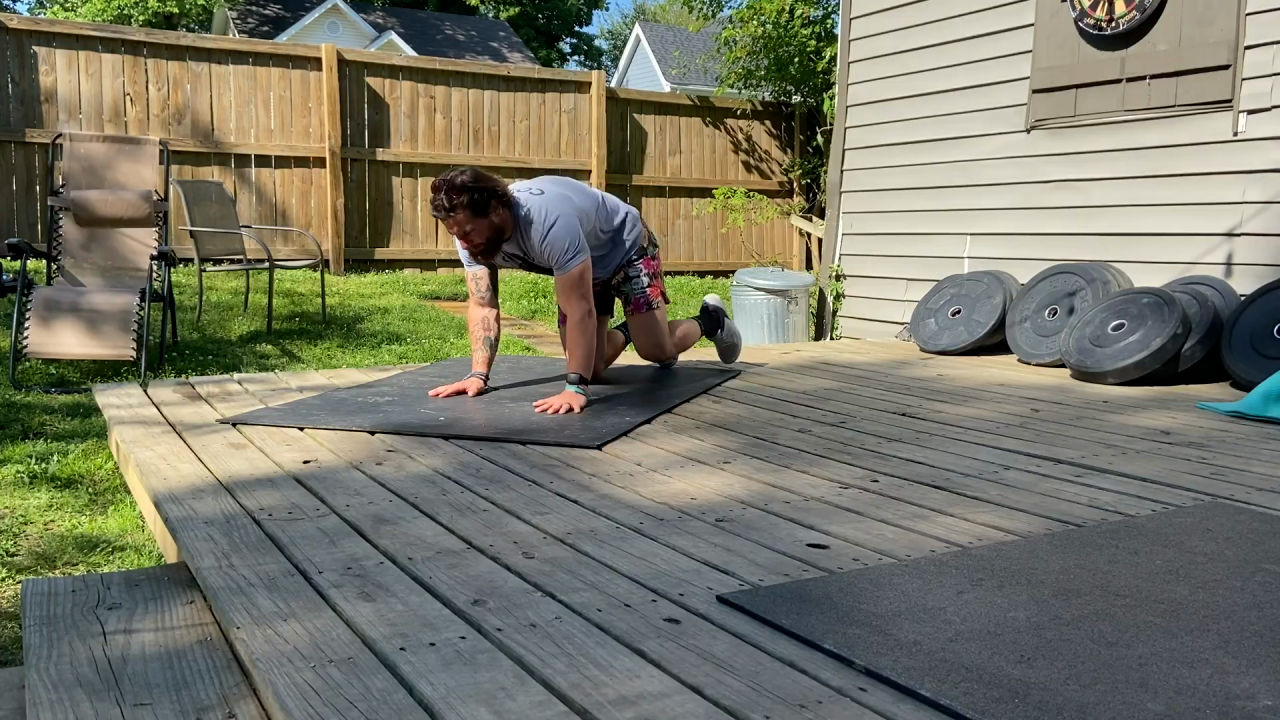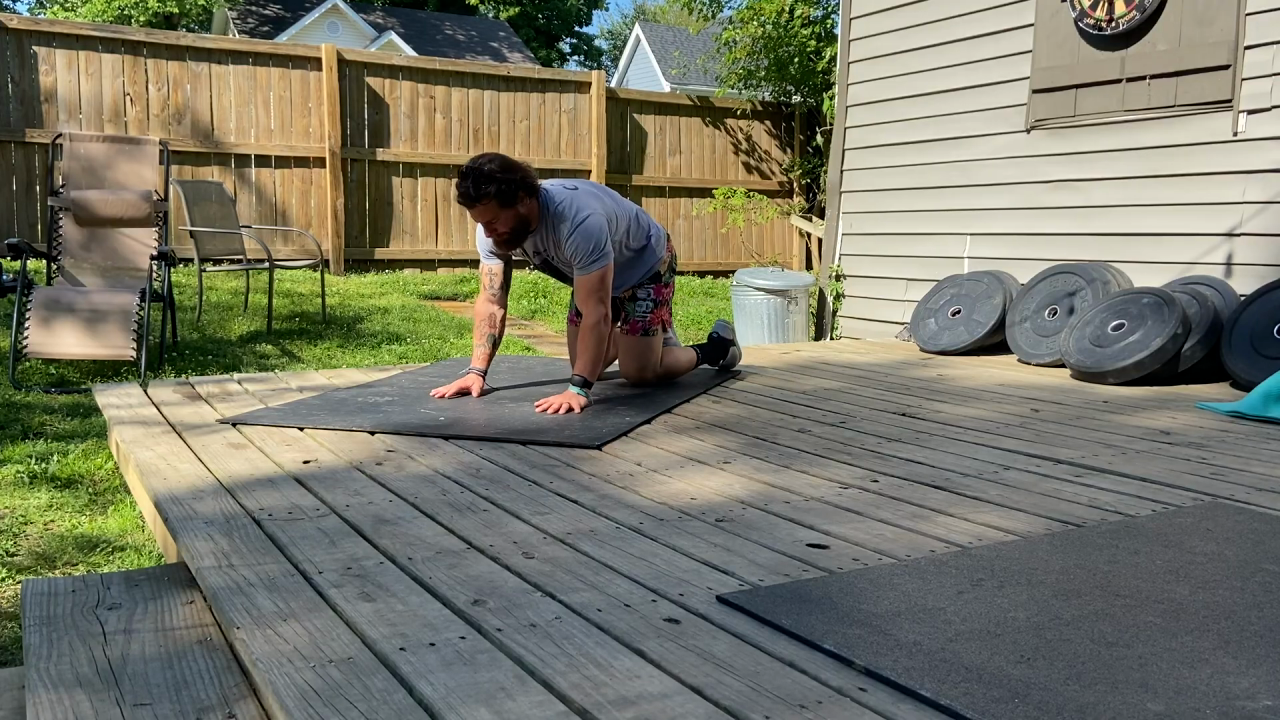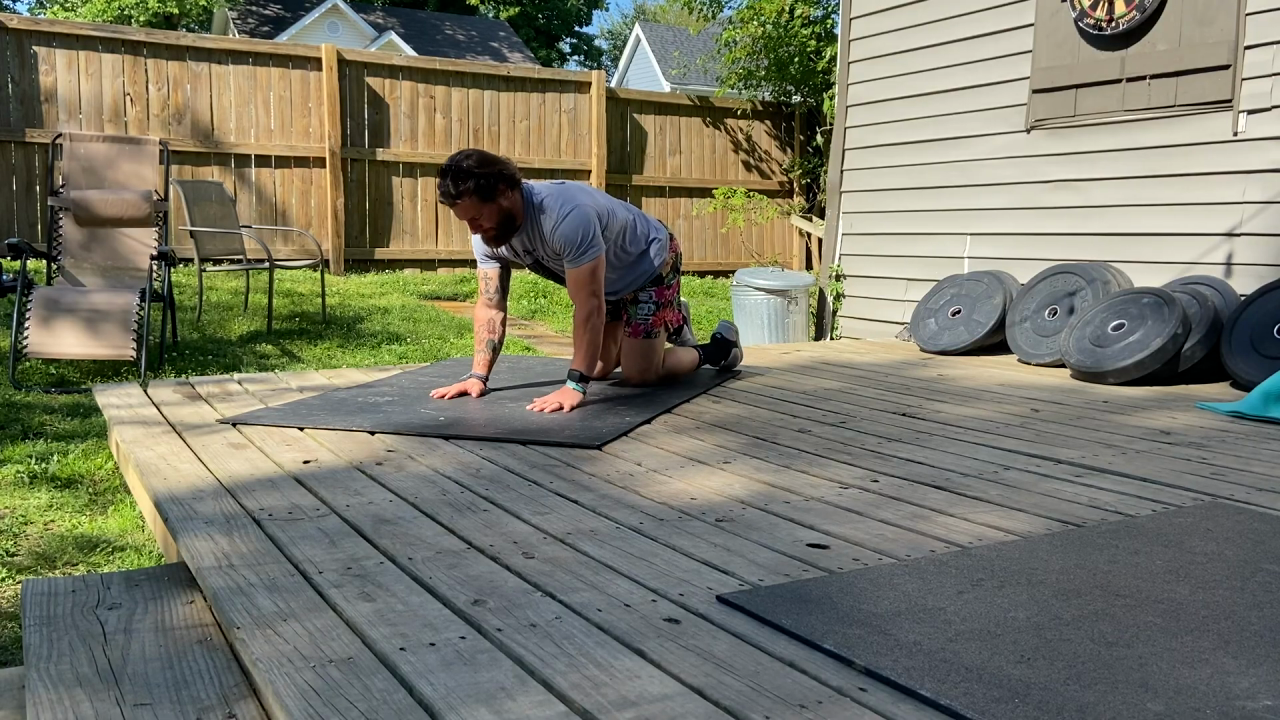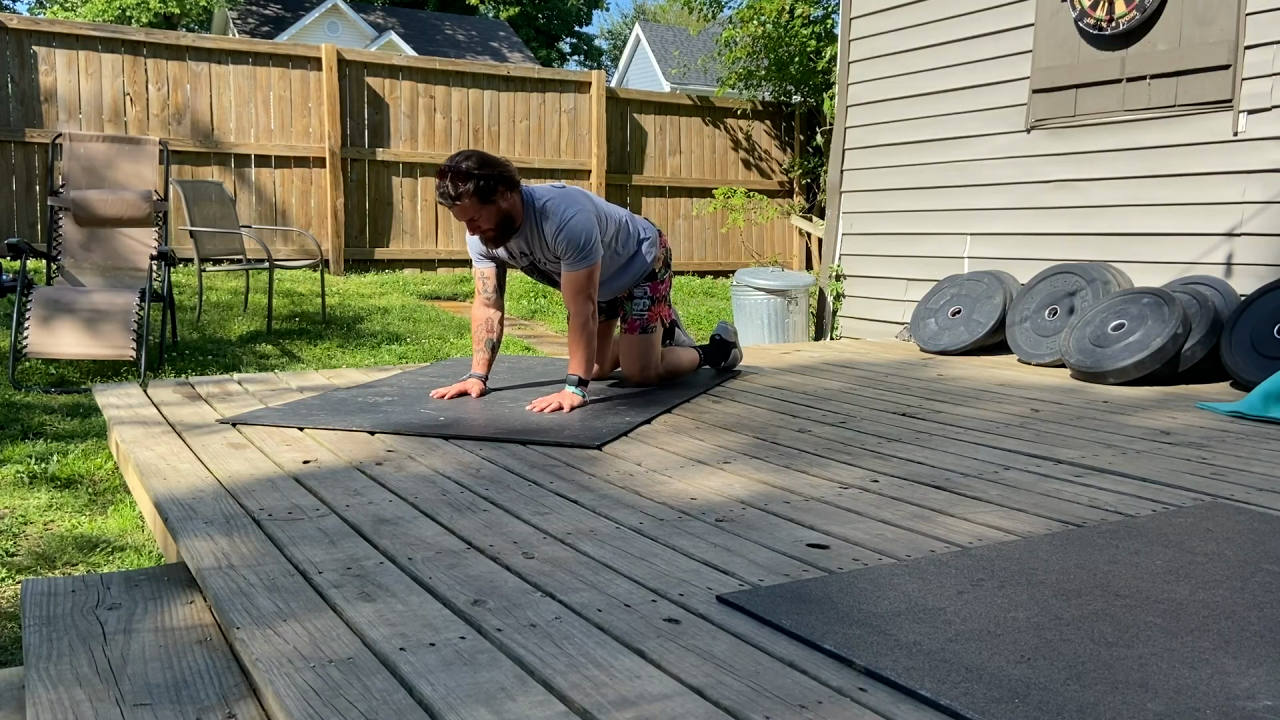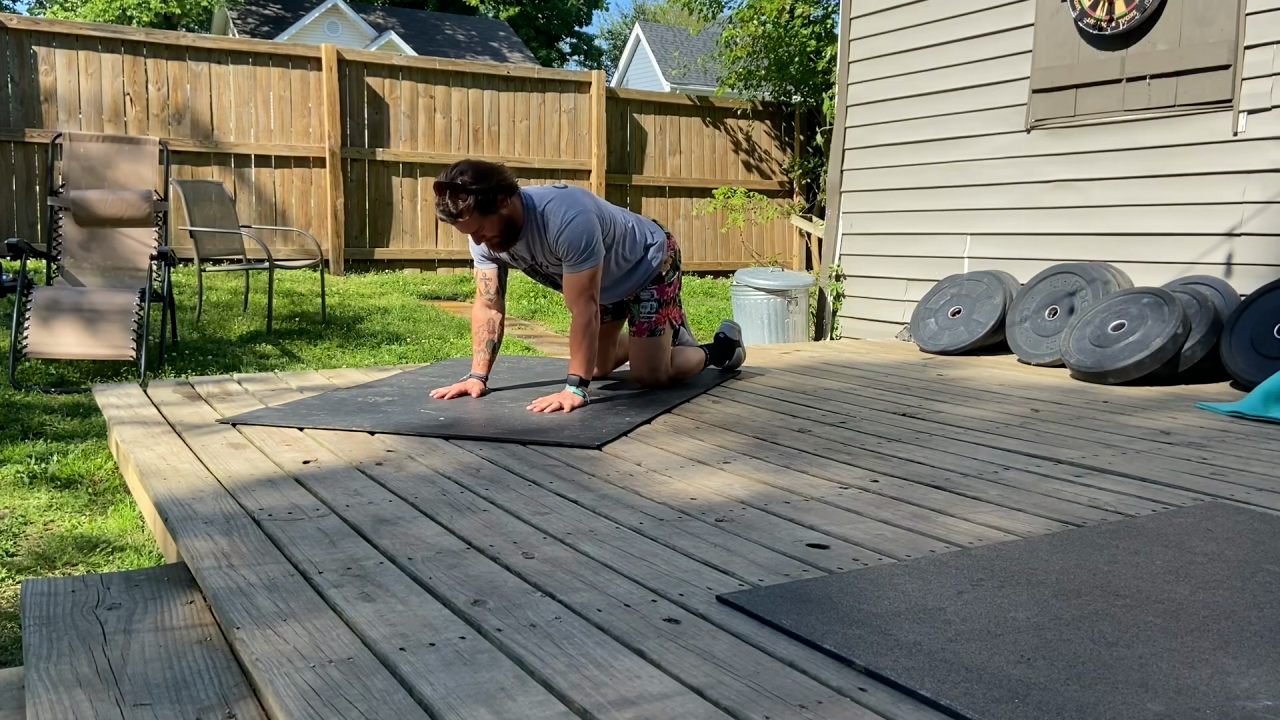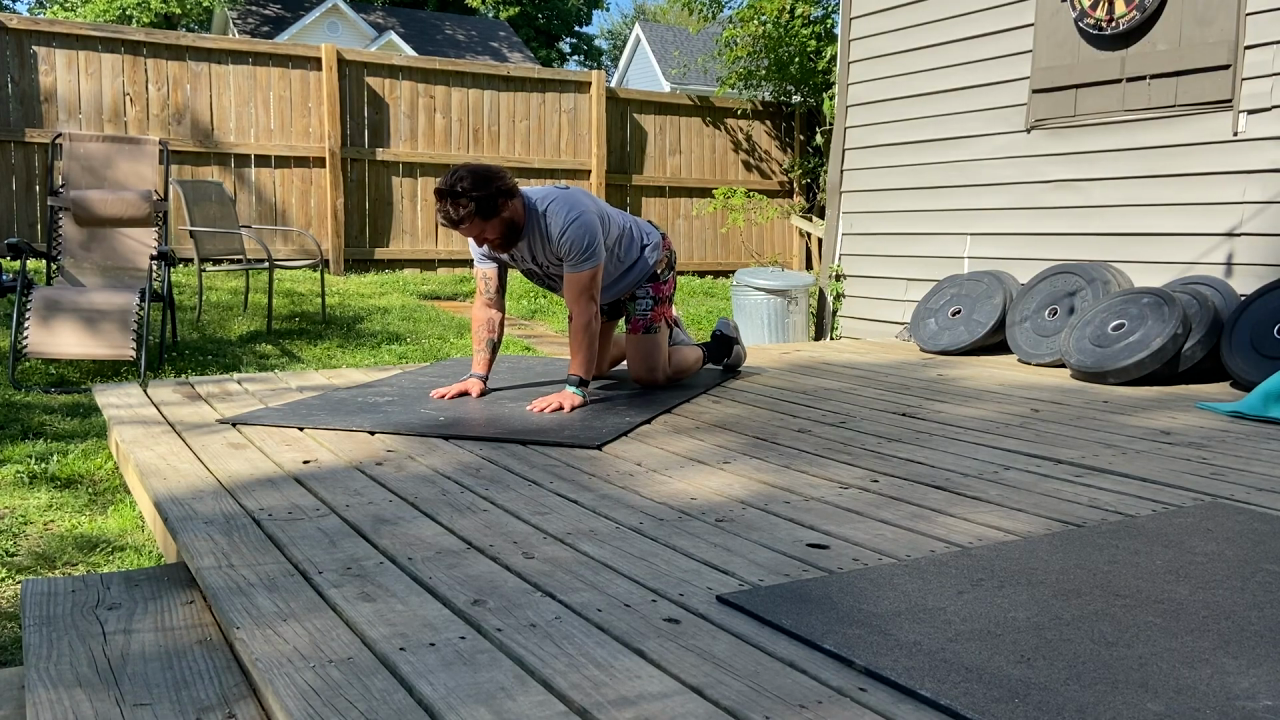
dt=0.5s
person 1, frame 1
left shoulder: (549, 221)
right shoulder: (471, 234)
left elbow: (579, 311)
right elbow: (482, 307)
left wrist: (576, 388)
right wrist: (478, 375)
left hip: (624, 245)
right hip: (579, 266)
left knee: (654, 348)
right knee: (591, 367)
left ankle: (711, 319)
right ankle: (630, 329)
person 1, frame 2
left shoulder: (578, 221)
right shoulder: (492, 229)
left elbow: (596, 312)
right elbow: (491, 302)
left wrist: (578, 389)
right wrist: (476, 371)
left hip: (645, 263)
right hip: (590, 270)
left knee: (638, 372)
right knee: (586, 363)
left ankle: (717, 346)
right ankle: (632, 334)
person 1, frame 3
left shoulder: (565, 216)
right shoulder: (487, 234)
left elbow: (589, 306)
right elbow: (490, 306)
left wrist: (575, 386)
right wrist: (478, 376)
left hip: (650, 261)
right hip: (604, 277)
left knee: (640, 375)
right knee: (597, 368)
left ankle: (719, 347)
right ankle: (671, 324)
person 1, frame 4
left shoulder: (565, 217)
right shoulder: (481, 235)
left elbow: (582, 310)
right elbow: (487, 306)
left wrist: (574, 388)
right wrist: (477, 376)
left hip: (642, 261)
right hip: (596, 280)
left knee: (640, 374)
right knee: (595, 368)
left ankle: (717, 349)
right ankle: (660, 330)
person 1, frame 5
left shoulder: (566, 217)
right shoulder: (484, 232)
left elbow: (584, 310)
right elbow: (488, 306)
left wrist: (575, 388)
right wrist: (478, 376)
left hip: (649, 263)
right hip: (604, 278)
left knee: (651, 375)
right knee: (596, 367)
left ankle: (722, 347)
right ankle: (664, 330)
person 1, frame 6
left shoulder: (568, 217)
right shoulder: (483, 230)
left elbow: (584, 310)
right elbow: (488, 305)
left wrist: (575, 388)
right wrist: (477, 375)
left hip: (645, 264)
right hip: (596, 280)
left knee: (648, 375)
right knee: (594, 366)
left ankle: (720, 344)
right ankle: (662, 331)
